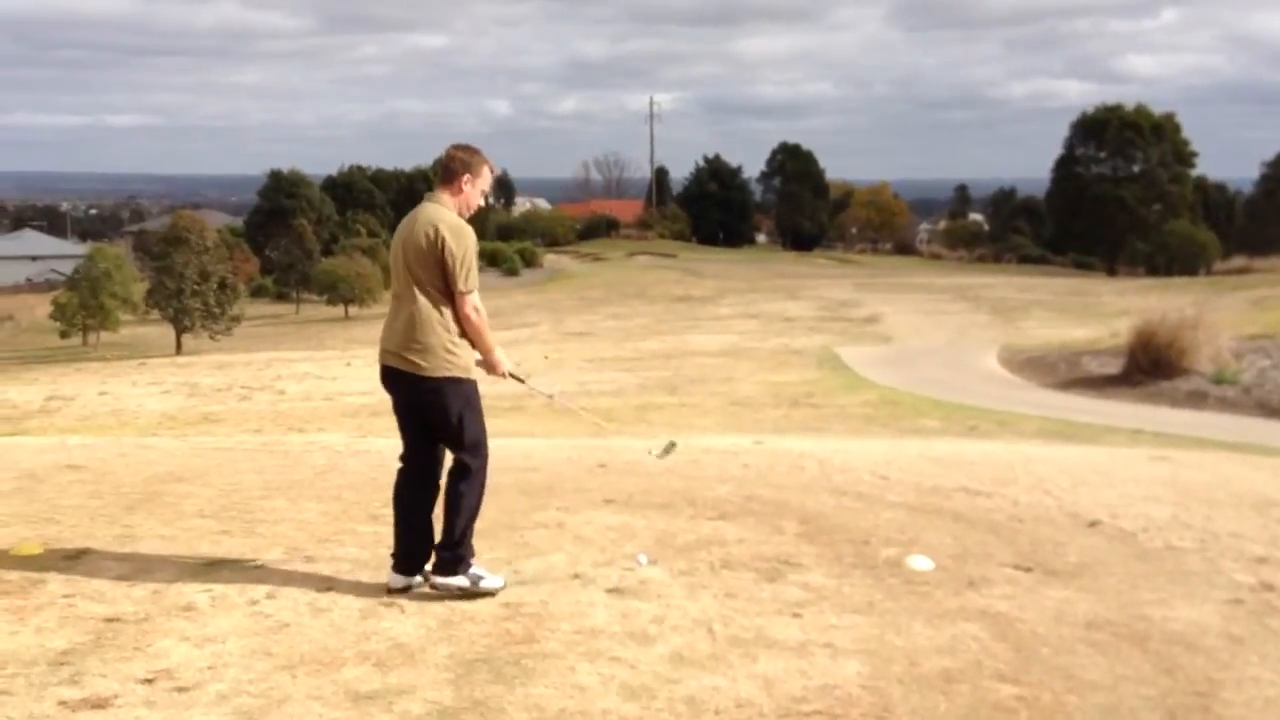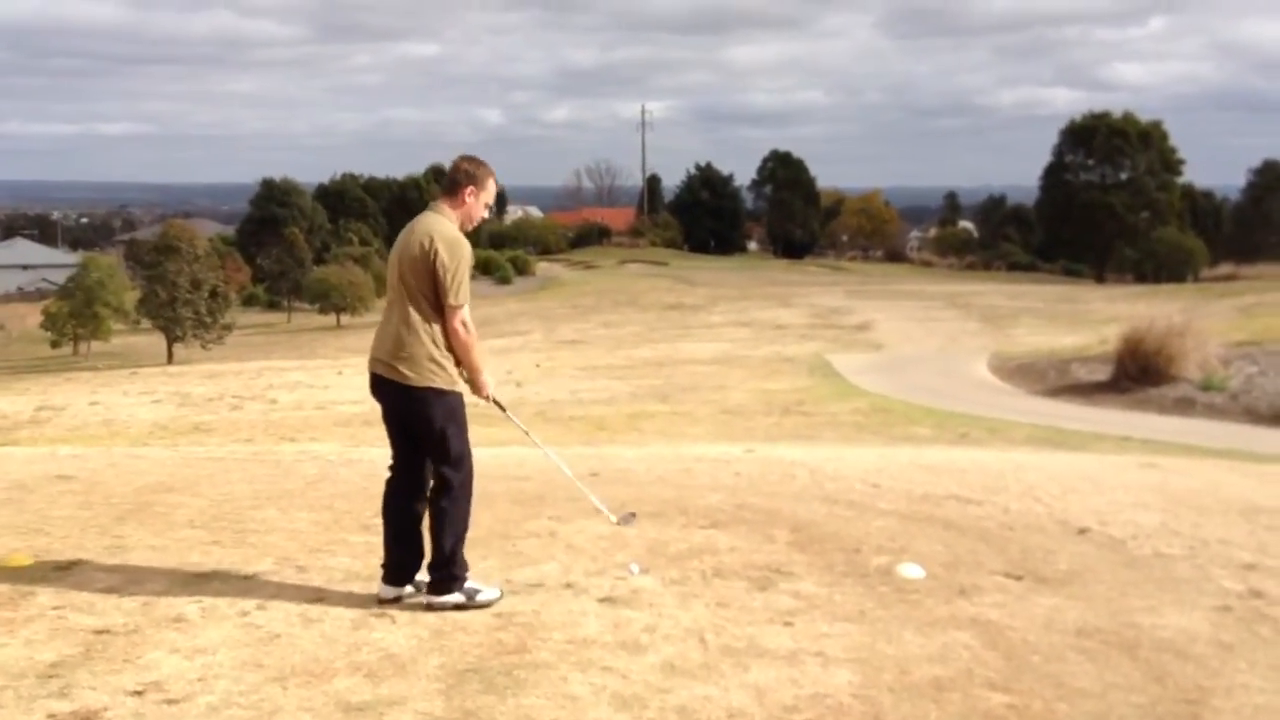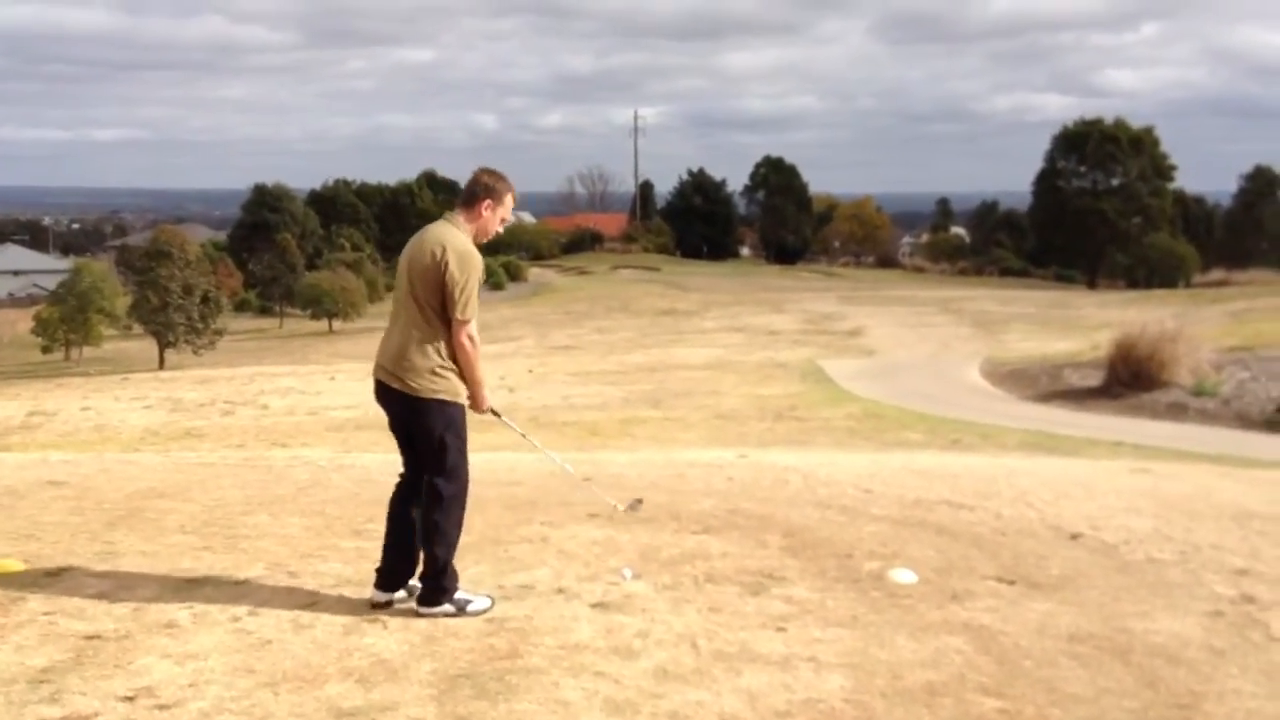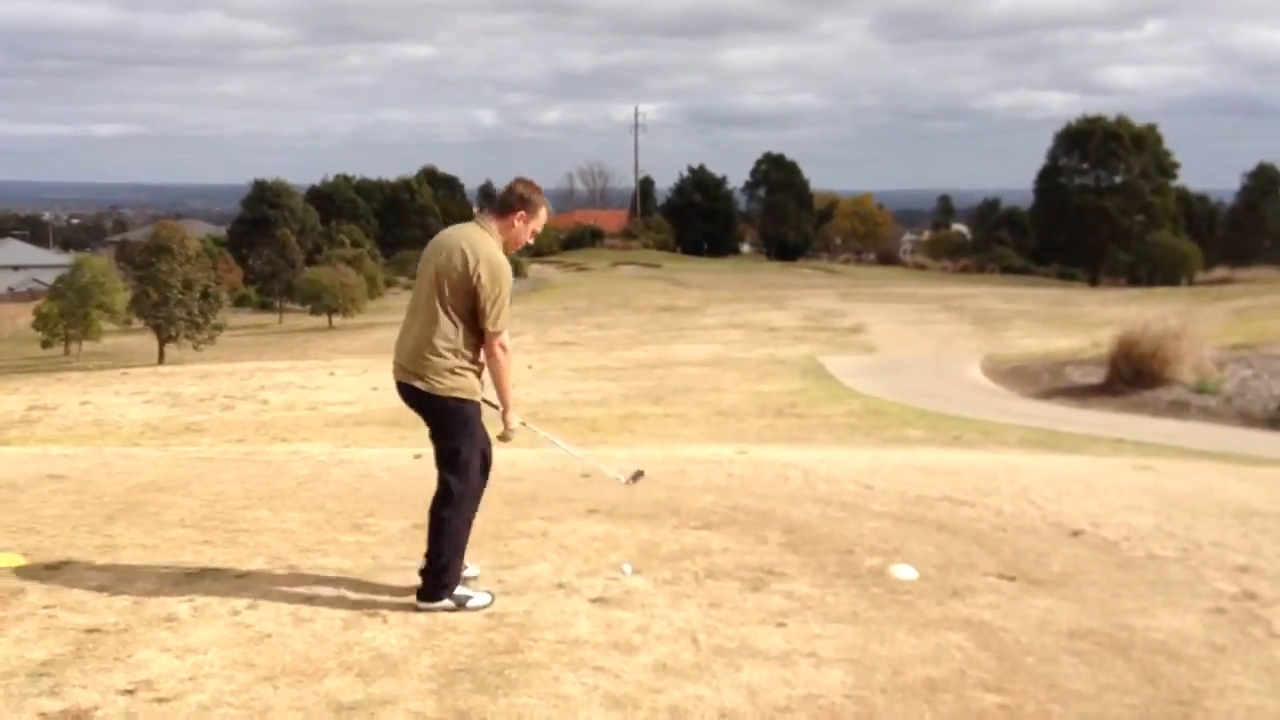
dt=0.2s
person 1, frame 1
left shoulder: (409, 224)
right shoulder: (455, 229)
right elbow: (468, 308)
left wrist: (473, 350)
right wrist: (492, 355)
left hip: (398, 361)
right hip: (441, 367)
left knee: (418, 464)
right knee: (471, 460)
left ankle: (408, 566)
right ankle: (452, 564)
person 1, frame 2
left shoulder: (413, 230)
right shoulder: (452, 241)
right elbow: (457, 322)
left wrist: (461, 369)
right wrist: (478, 376)
left hip: (388, 370)
right hip: (428, 378)
left knee: (407, 475)
right knee: (453, 476)
left ankle: (398, 577)
right ankle: (446, 582)
person 1, frame 3
left shoulder: (425, 237)
right shoulder: (463, 253)
right elbow: (464, 336)
left wrist: (463, 384)
right wrist: (480, 392)
left hip: (392, 375)
right hip: (430, 385)
left knee: (416, 481)
right knee: (447, 486)
left ankle: (392, 580)
right ankle: (437, 593)
person 1, frame 4
left shoulder: (448, 237)
right shoulder: (492, 261)
right elbow: (496, 345)
right wrist: (508, 408)
left hip: (414, 368)
right hip: (445, 380)
left knee: (476, 460)
right knee: (460, 480)
left ankle: (443, 563)
right ankle: (438, 588)
